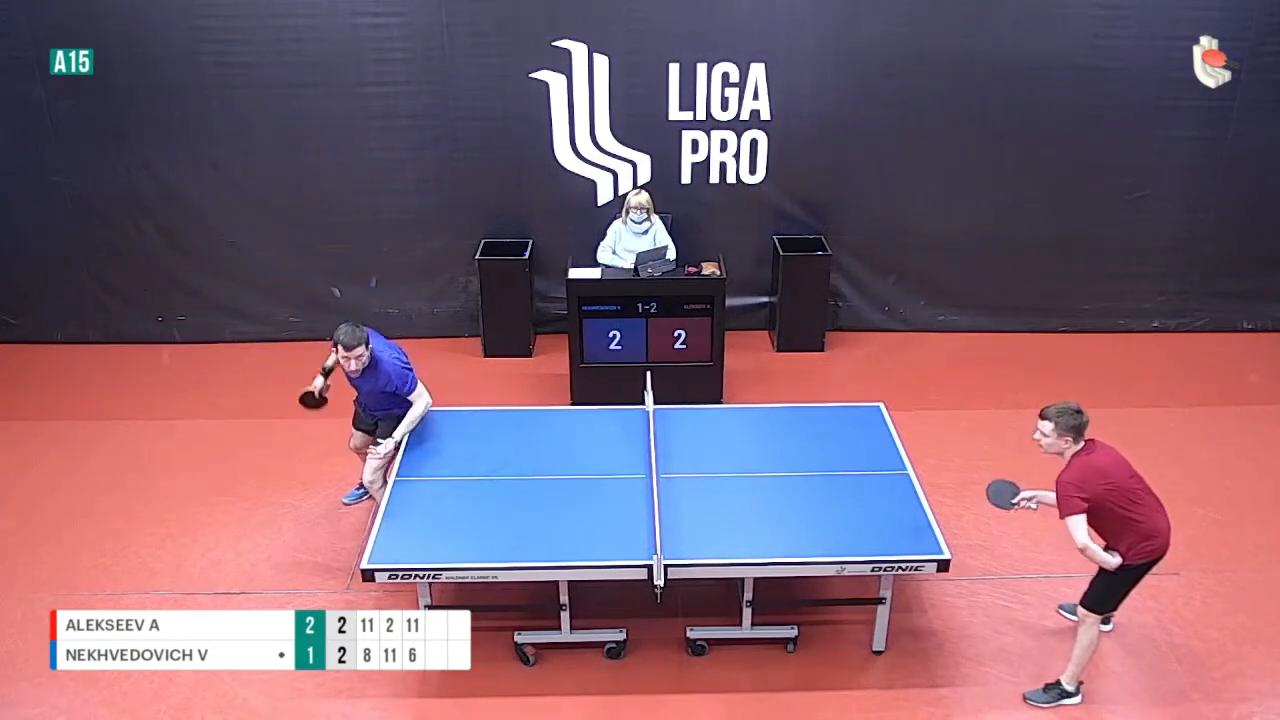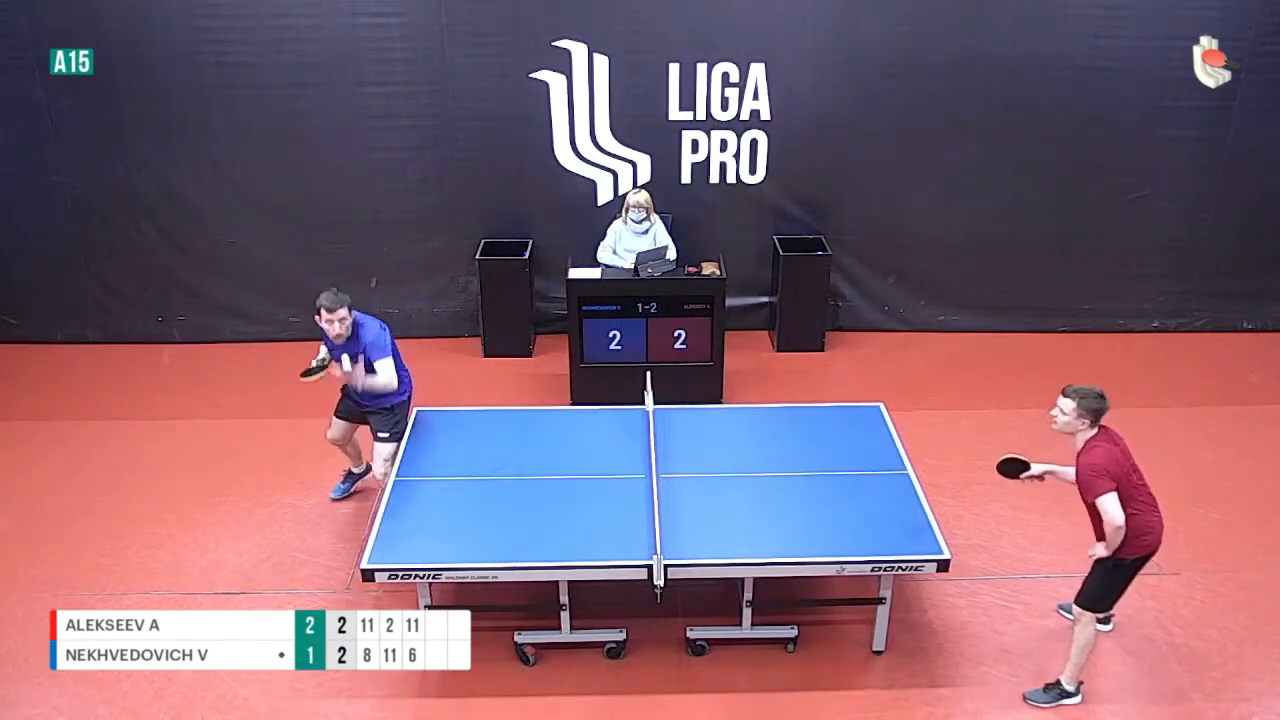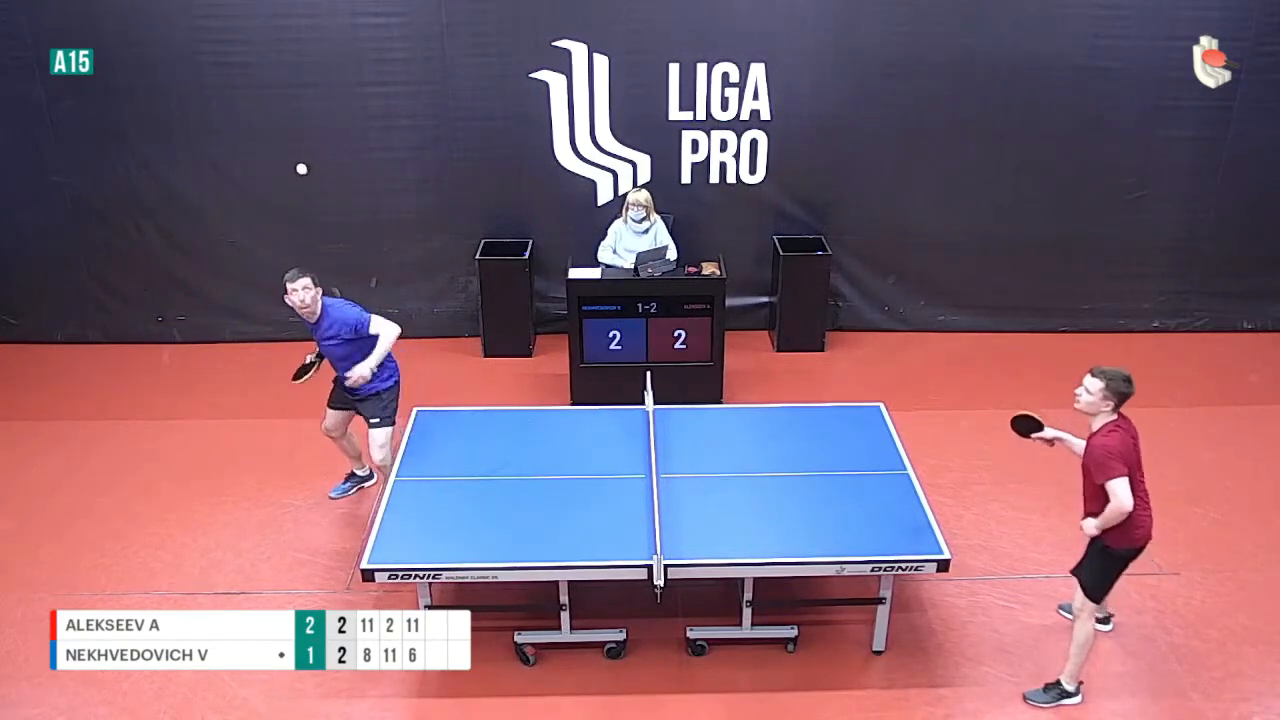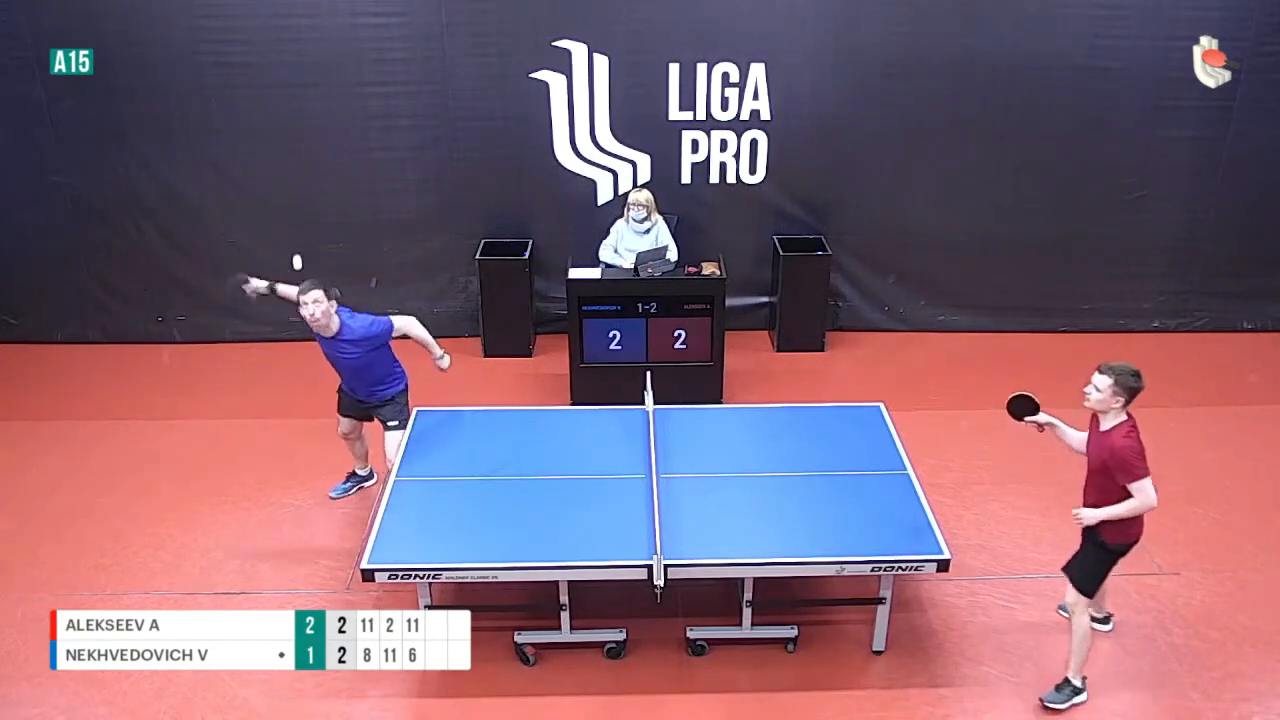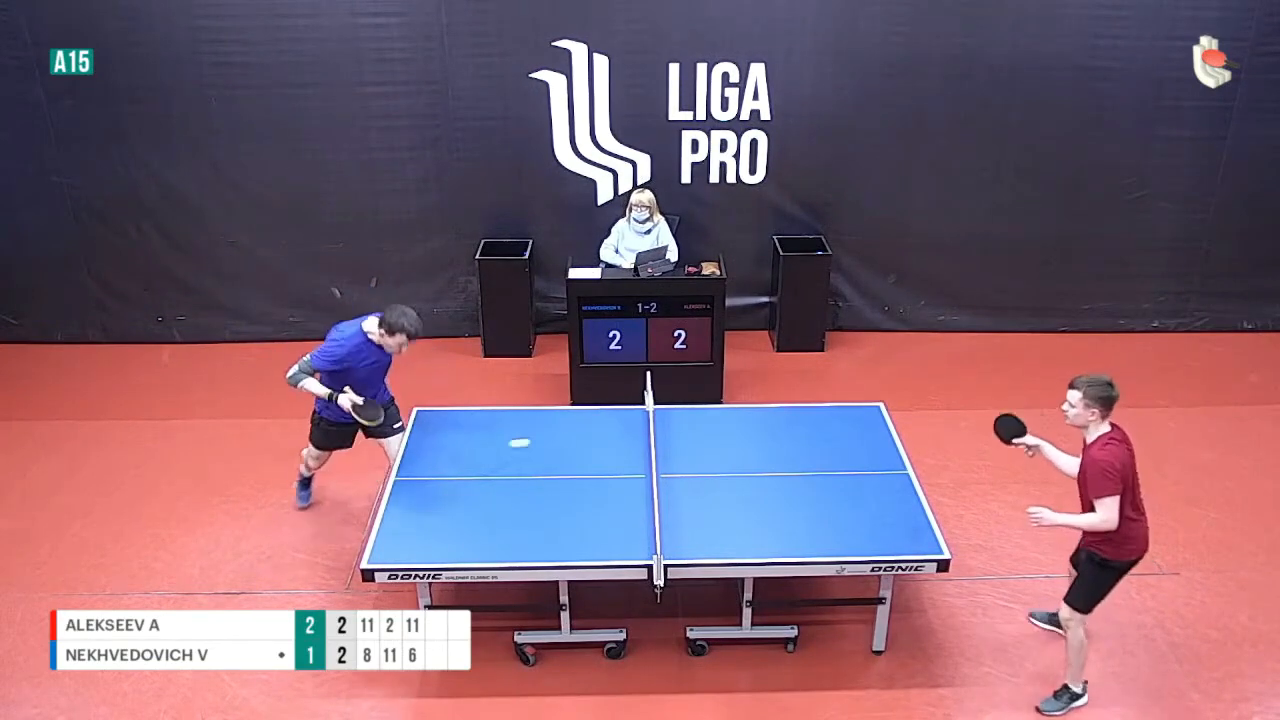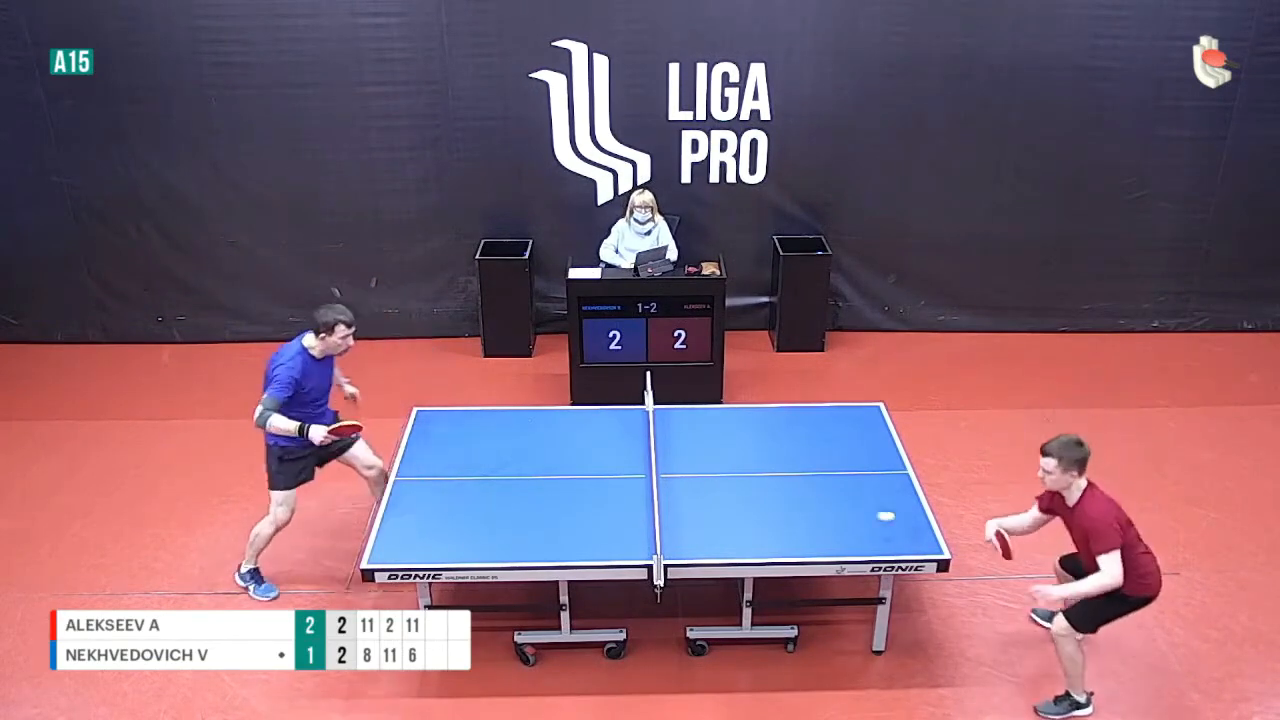
dt=0.4s
person 1, frame 1
left shoulder: (1070, 479)
right shoulder: (1096, 449)
left elbow: (1083, 543)
left wrist: (1111, 563)
right wrist: (1039, 496)
left hip: (1141, 545)
right hip: (1154, 527)
left knee: (1089, 614)
left ankle: (1068, 687)
right ankle: (1102, 612)
person 1, frame 2
left shoulder: (1091, 462)
right shoulder: (1105, 436)
left elbow: (1115, 520)
left wrist: (1108, 548)
right wrist: (1049, 470)
left hip: (1133, 540)
right hip: (1146, 525)
left knee: (1083, 612)
left ankle: (1068, 687)
right ankle: (1102, 612)
person 1, frame 3
left shoulder: (1105, 445)
right shoulder: (1118, 424)
left elbow: (1123, 504)
left wrist: (1096, 525)
right wrist: (1061, 437)
left hip: (1121, 534)
right hip: (1130, 527)
left knee: (1083, 607)
right knee: (1092, 572)
left ankle: (1068, 686)
right ankle: (1101, 613)
person 1, frame 4
left shoulder: (1122, 445)
right shoulder: (1102, 419)
left elbow: (1148, 500)
right elbow: (1087, 446)
left wrist: (1098, 514)
right wrist: (1052, 424)
left hip: (1112, 530)
right hip: (1101, 521)
left knee: (1076, 601)
right knee: (1088, 571)
left ankle: (1074, 684)
right ankle: (1100, 613)
person 1, frame 5
left shoulder: (1103, 458)
right shoulder: (1107, 435)
left elbow: (1107, 520)
right elbow: (1079, 470)
left wrist: (1056, 519)
right wrist: (1040, 445)
left hip: (1115, 547)
right hip: (1112, 537)
left knee: (1071, 615)
right knee: (1076, 570)
left ankle: (1074, 690)
right ankle: (1064, 618)
person 1, frame 6
left shoulder: (1097, 515)
right shoulder: (1060, 493)
left elbow: (1113, 578)
right elbow: (1031, 520)
left wrist: (1062, 592)
right wrist: (999, 524)
left hip: (1134, 585)
right hip: (1108, 570)
left knee: (1062, 629)
right knee: (1063, 568)
right ankle: (1066, 620)
person 2, frame 1
left shoulder: (389, 365)
right shoulder: (347, 338)
left elbow: (424, 401)
left wrist: (394, 440)
right wrist: (324, 373)
left hip: (395, 411)
right hip: (367, 403)
left knee: (371, 478)
right knee: (358, 446)
right ankle: (374, 482)
person 2, frame 2
left shoulder: (371, 333)
right shoulder: (328, 328)
left elbow: (390, 381)
left wrist: (362, 380)
right wrist: (322, 359)
left hip: (389, 400)
right hip: (356, 393)
left knee: (381, 474)
right knee: (336, 437)
right ankle: (358, 469)
person 2, frame 3
left shoulder: (342, 313)
right shoulder: (310, 315)
left elbow: (392, 329)
left wrist: (369, 365)
right wrist: (320, 354)
left hip: (379, 386)
right hip: (348, 381)
left knee: (380, 460)
right knee: (332, 429)
right ankle: (361, 473)
person 2, frame 4
left shoulder: (363, 327)
right shoulder: (318, 320)
left elbow: (409, 323)
right elbow: (302, 295)
left wrist: (439, 355)
right wrist: (269, 288)
left hip: (389, 393)
right hip: (353, 391)
left knee: (395, 463)
right knee: (347, 433)
right ankle: (363, 473)
person 2, frame 5
left shoulder: (389, 329)
right shoulder: (342, 345)
right elbow: (294, 376)
right wrist: (334, 397)
left hip: (378, 403)
right hip: (335, 411)
right knee: (315, 462)
right ankle: (305, 475)
person 2, frame 6
left shoulder: (328, 345)
right shoulder: (289, 367)
right elbow: (262, 417)
left wrist: (342, 383)
right wrist: (306, 431)
left hip: (324, 427)
right hip: (289, 443)
left knee: (375, 468)
right knee: (280, 516)
right ankle: (247, 571)
